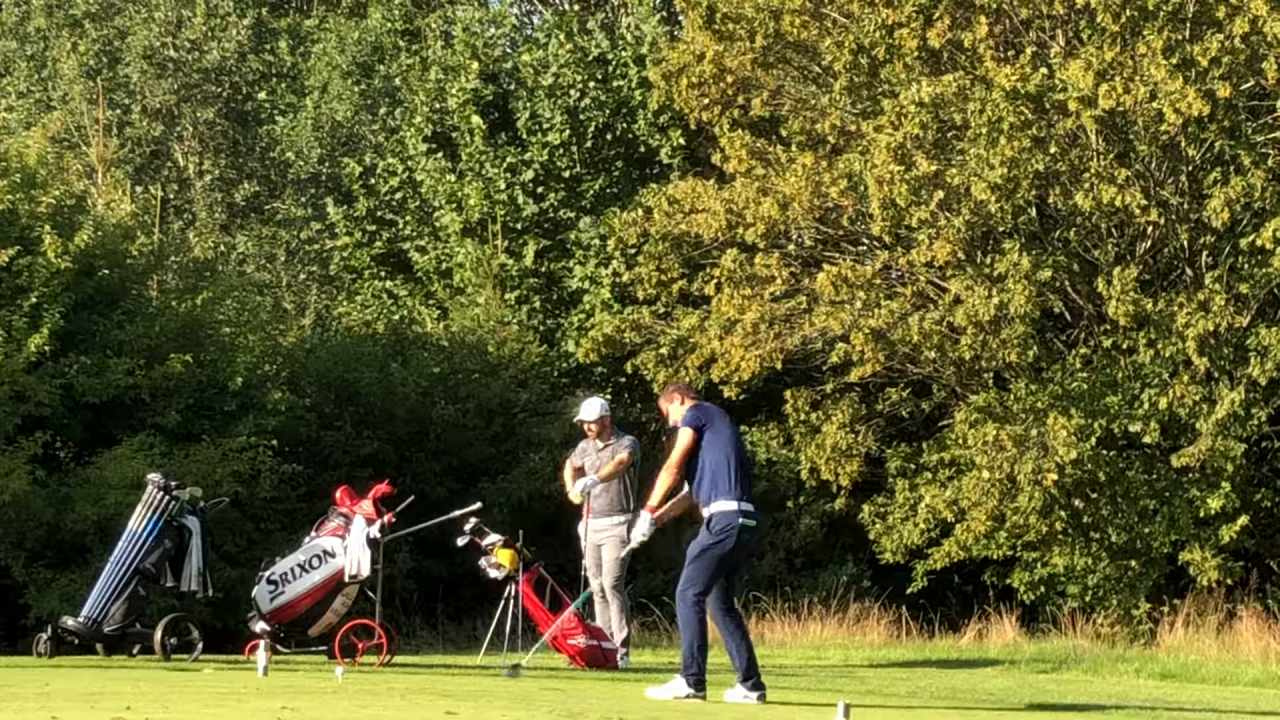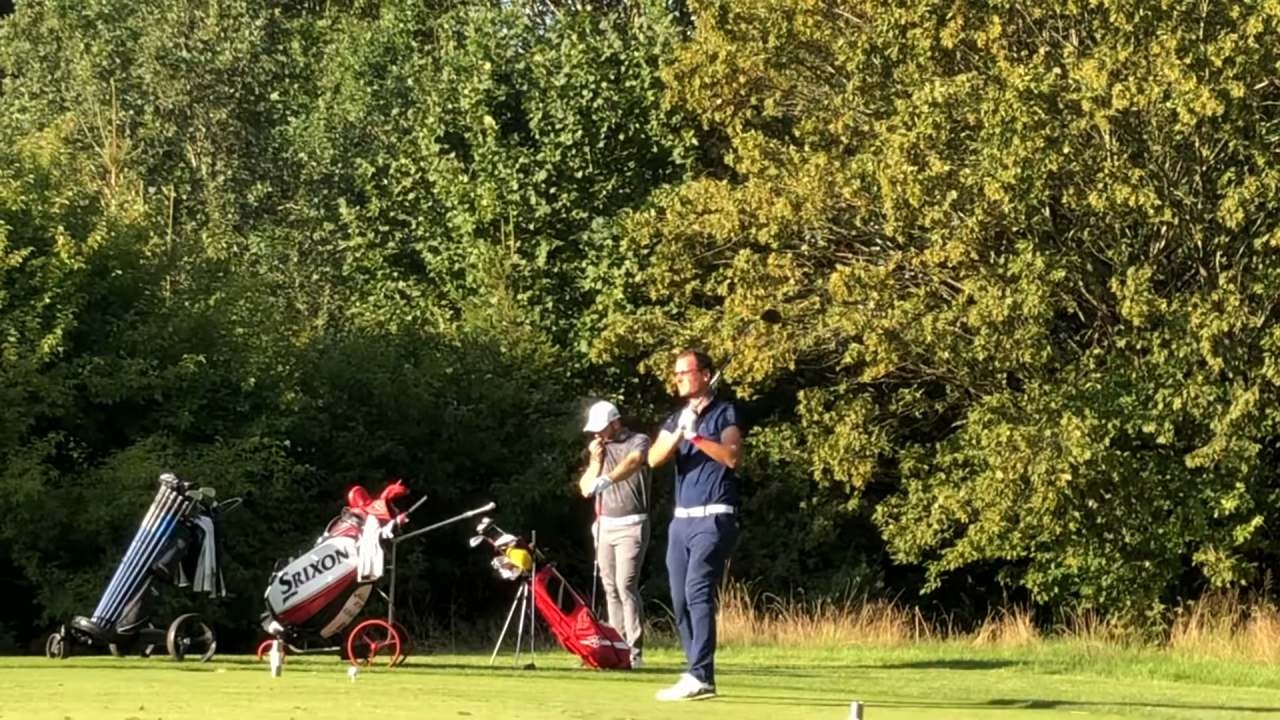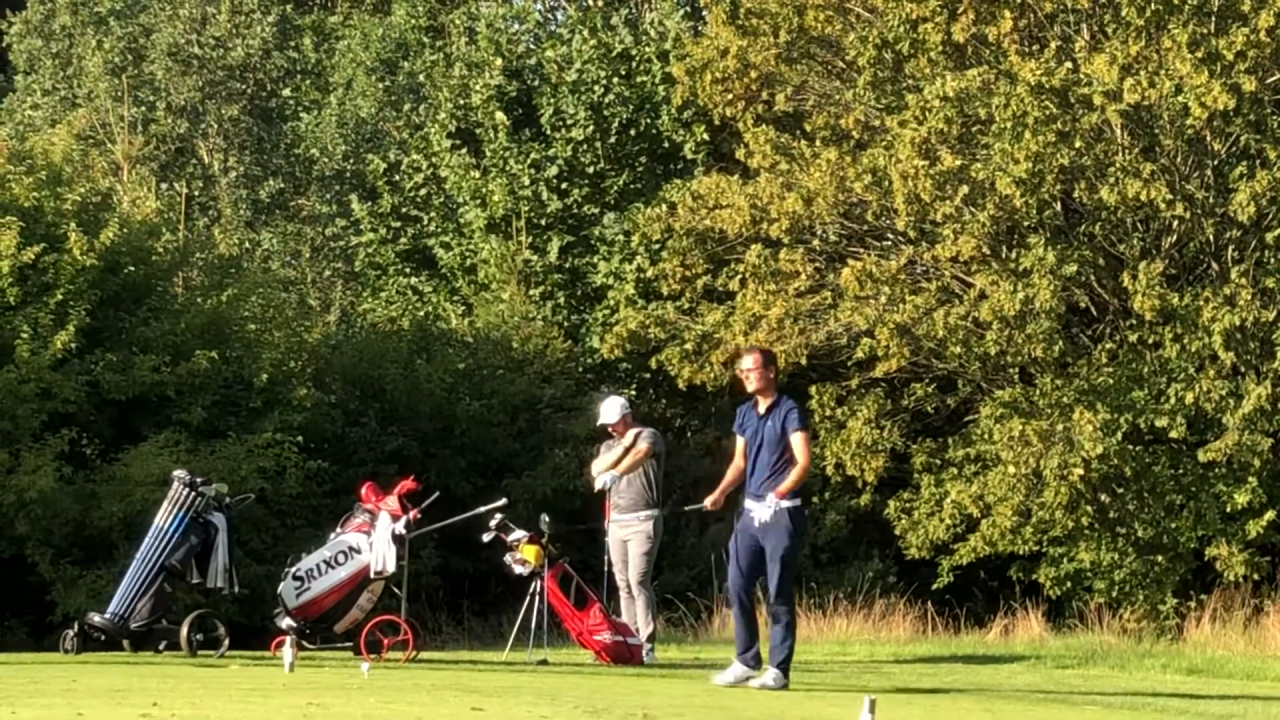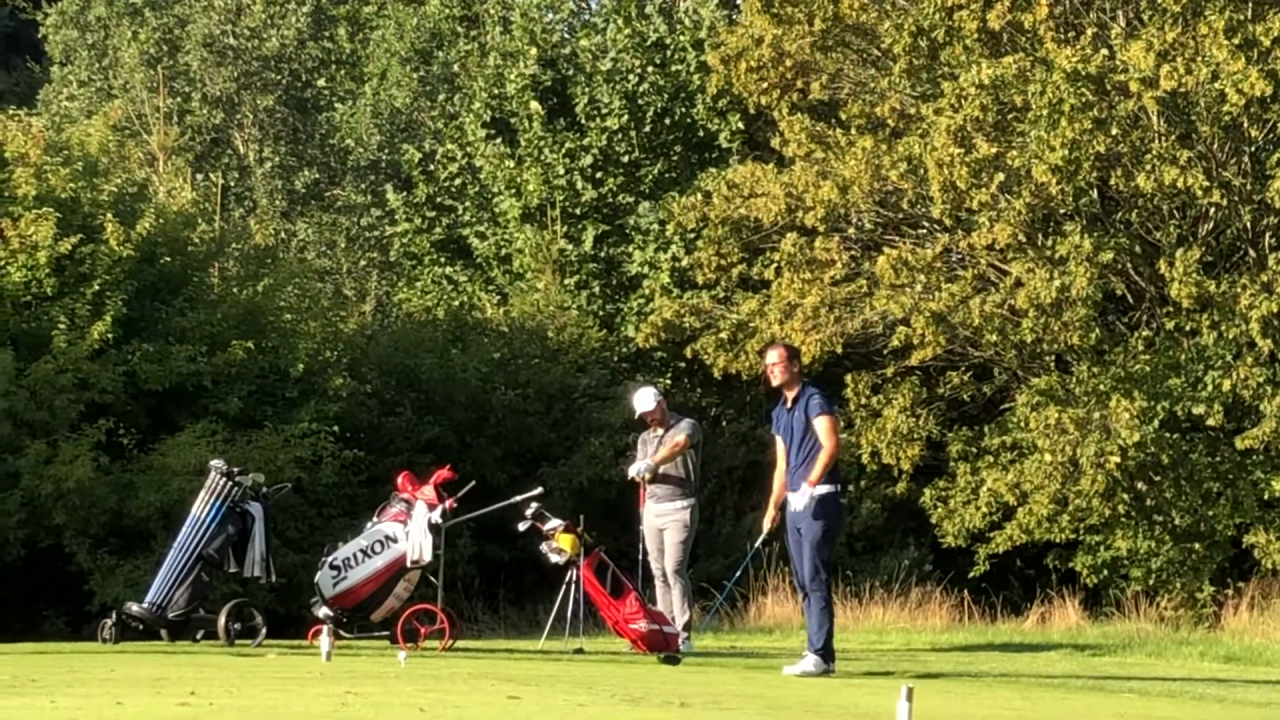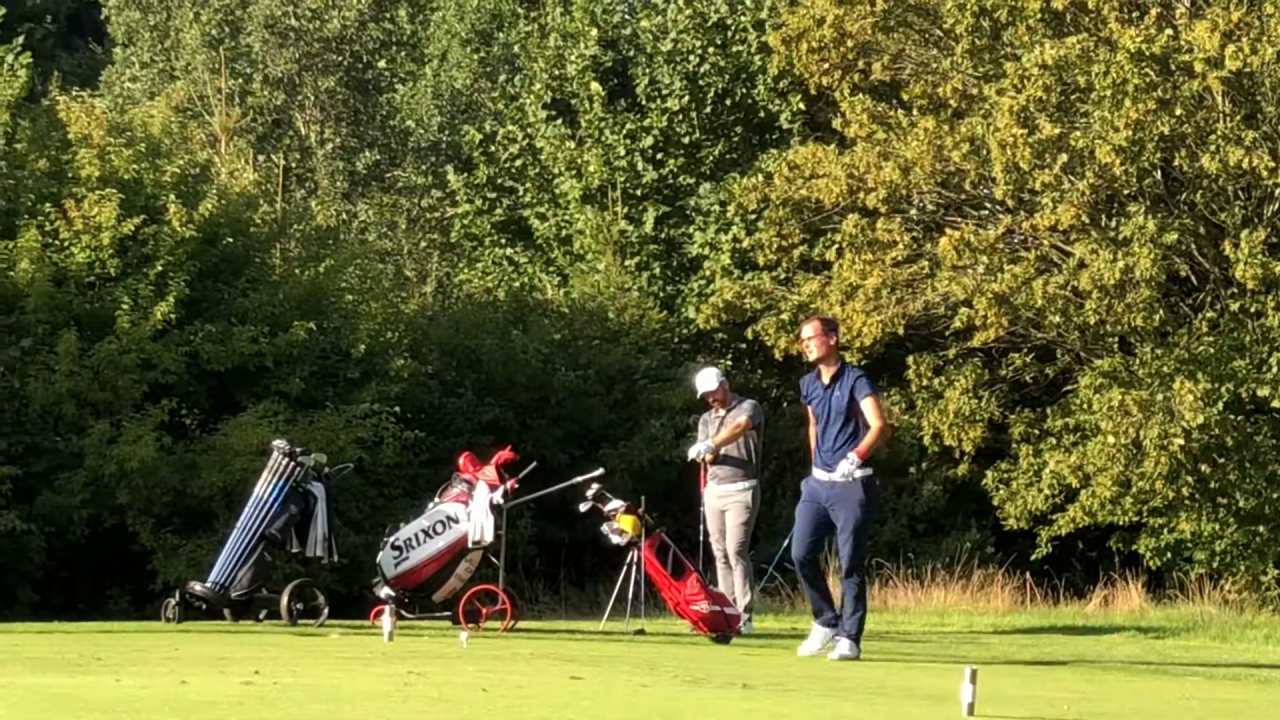
dt=1s
person 1, frame 1
left shoulder: (698, 413)
right shoulder: (713, 430)
left elbow: (673, 468)
right elbow: (694, 492)
left wrist: (648, 512)
right wrist: (659, 517)
left hip: (725, 519)
right hip: (741, 521)
left knee: (689, 595)
right knee: (720, 603)
left ankle: (691, 681)
right ankle: (750, 683)
person 1, frame 2
left shoulder: (724, 412)
right shoulder: (673, 421)
left elbow: (732, 458)
right elbow: (654, 459)
left wrist: (696, 436)
right wrist: (679, 433)
left hip: (714, 518)
right hip: (681, 520)
left knee: (699, 593)
right knee: (681, 602)
left ankle: (700, 676)
right ankle: (694, 671)
person 1, frame 3
left shoulder: (790, 411)
right shoulder: (744, 413)
left elbow: (803, 463)
left wrist: (774, 497)
right wrist: (721, 491)
left hip: (782, 514)
right hip: (750, 513)
left knee: (779, 594)
right knee: (738, 586)
left ankle: (778, 669)
right ankle: (747, 662)
person 1, frame 4
left shoulder: (814, 399)
right shoulder: (779, 413)
left elbow: (831, 445)
left wrist: (810, 485)
right wrist: (772, 506)
left hip: (819, 500)
right hip: (796, 505)
left knee: (815, 579)
right knee: (804, 582)
left ankle: (819, 655)
right ankle: (821, 655)
person 1, frame 5
left shoulder: (856, 379)
right shoulder: (808, 383)
left elbow: (879, 425)
left wrist: (856, 456)
left hip: (852, 484)
right hip: (818, 482)
left knee: (850, 563)
right knee: (802, 553)
left ankle: (849, 638)
right ankle: (826, 622)
person 2, frame 1
left shoulder: (626, 443)
right shoulder: (584, 447)
left elbow: (619, 464)
right elbow: (570, 465)
left wrist: (593, 480)
right wrist: (572, 489)
left hip: (617, 525)
right hip: (591, 525)
left knee: (612, 585)
right knee: (597, 588)
left ankle: (621, 651)
person 2, frame 2
left shoulder: (639, 441)
right shoulder: (599, 449)
left elbow: (632, 463)
right elbow: (585, 489)
left wrist: (607, 480)
right wrist: (596, 460)
left hip: (631, 526)
right hip: (604, 526)
left knee: (626, 586)
right knee: (610, 589)
left ankle: (635, 651)
person 2, frame 3
left shoulder: (649, 435)
right shoulder: (610, 445)
left elbow: (639, 455)
right elbow: (596, 469)
left wrist: (614, 474)
right wrist: (624, 443)
left hip: (643, 521)
right hip: (616, 522)
left knee: (639, 581)
right knee: (624, 584)
left ankle: (648, 647)
person 2, frame 4
left shoulder: (687, 426)
right shoulder: (644, 438)
left elbow: (677, 446)
right elbow: (640, 475)
left wrist: (650, 463)
right wrist: (645, 473)
left hip: (679, 509)
right hip: (652, 510)
left knee: (674, 570)
right knee: (659, 573)
left ankle: (683, 635)
person 2, frame 5
left shoulder: (748, 407)
right shoulder: (706, 419)
left elbow: (739, 427)
right elbow: (706, 457)
left wrist: (711, 444)
right wrist: (707, 453)
left hip: (741, 490)
right hip: (713, 491)
left knee: (736, 551)
right knee: (720, 554)
left ankle: (745, 617)
